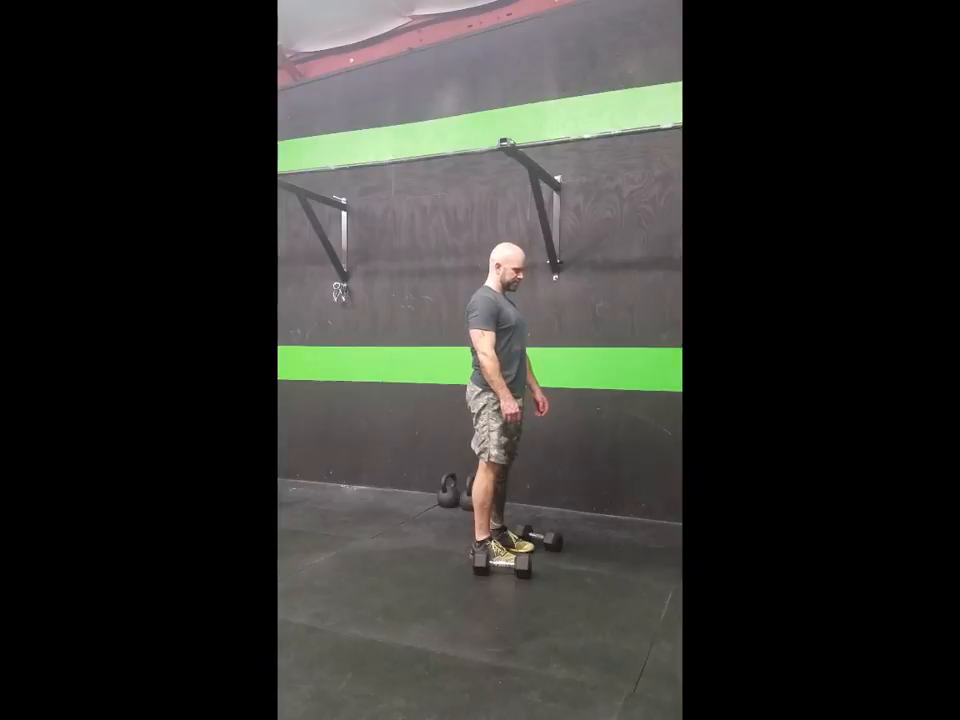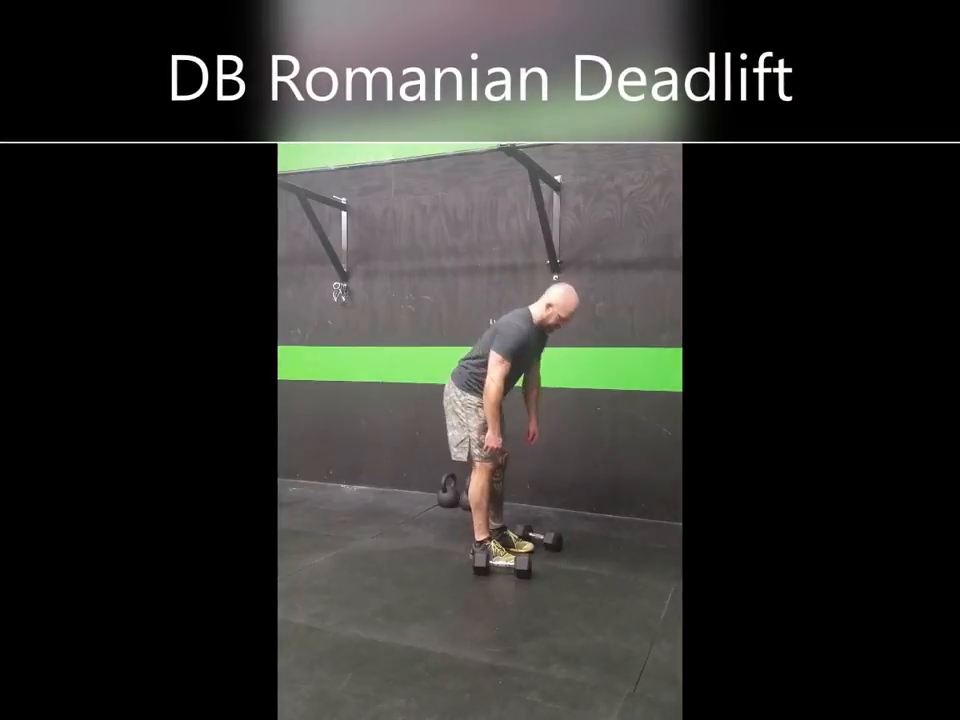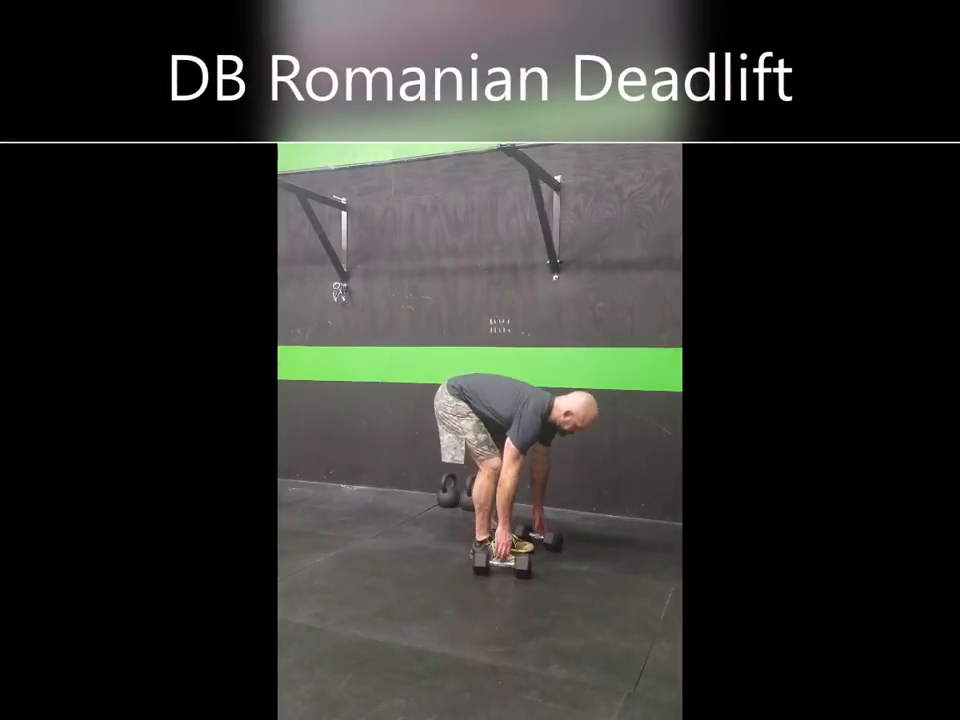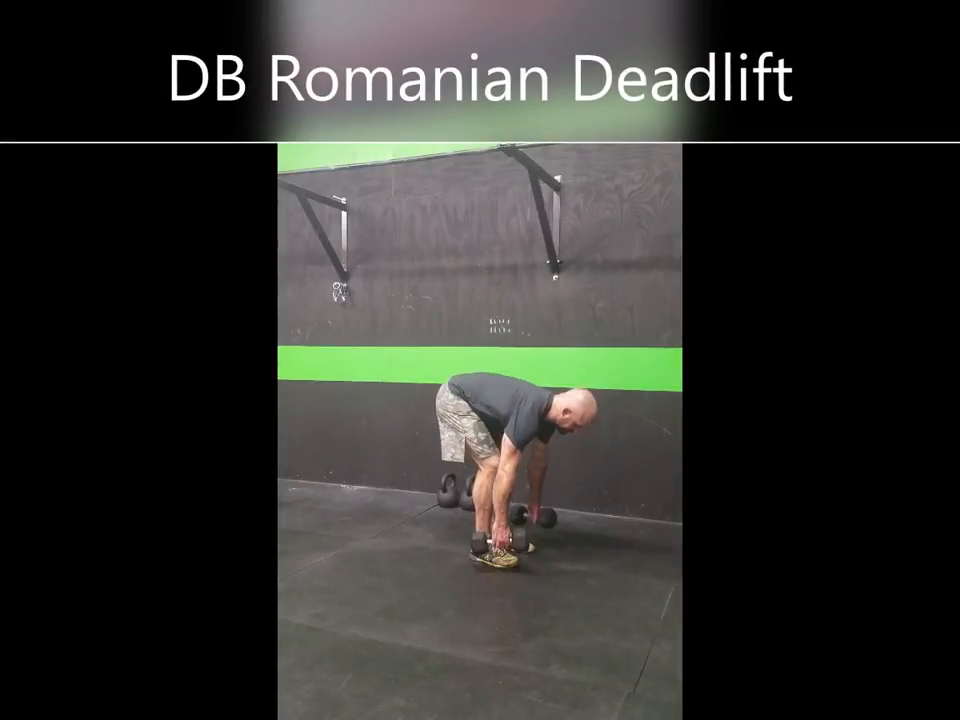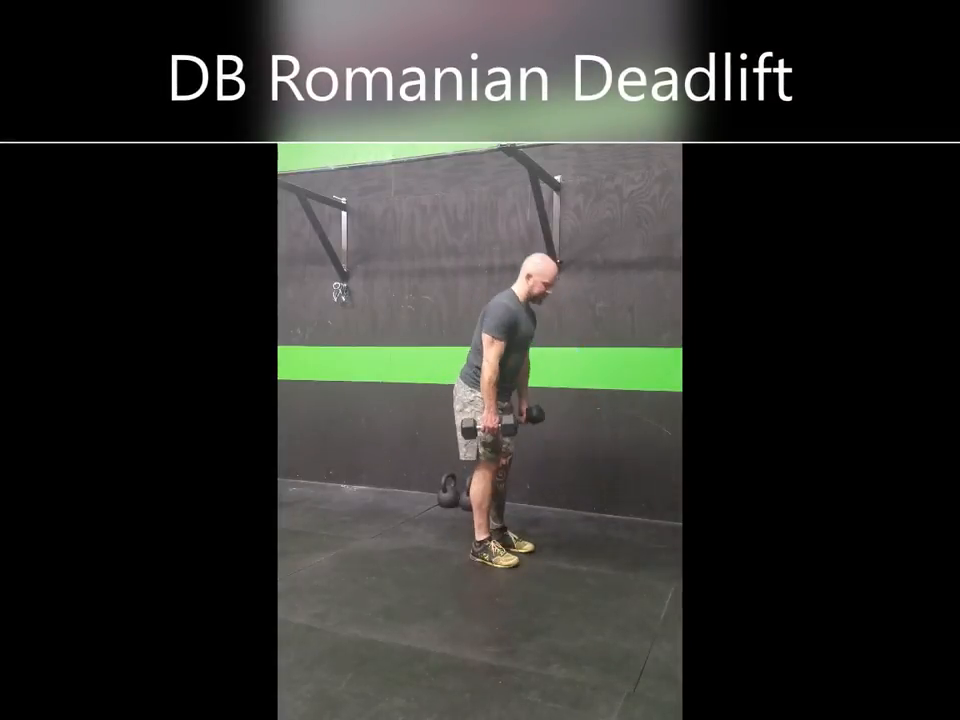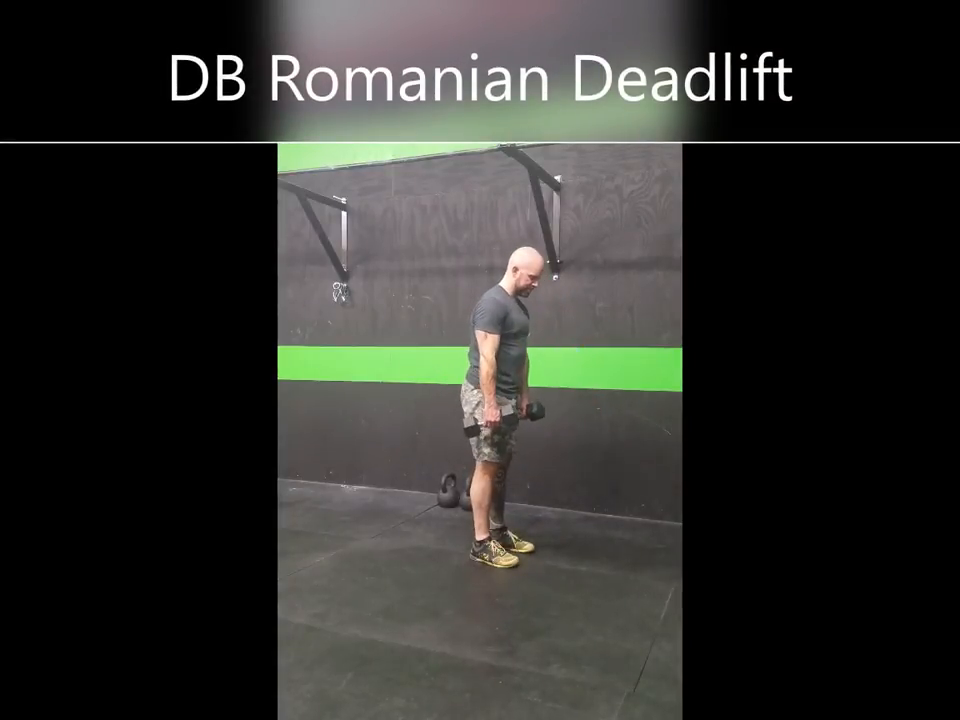
dt=0.7s
person 1, frame 1
left shoulder: (505, 303)
right shoulder: (483, 302)
right elbow: (485, 355)
left wrist: (534, 389)
right wrist: (505, 397)
left hip: (509, 396)
right hip: (491, 397)
left knee: (502, 466)
right knee: (490, 466)
left ankle: (497, 530)
right ankle: (482, 542)
person 1, frame 2
left shoulder: (538, 332)
right shoulder: (516, 328)
left elbow: (531, 377)
right elbow: (494, 380)
left wrist: (533, 419)
right wrist: (493, 431)
left hip: (483, 394)
right hip: (466, 393)
left knee: (497, 462)
right knee: (484, 463)
left ankle: (497, 530)
right ankle: (481, 542)
person 1, frame 3
left shoulder: (547, 414)
right shoulder: (532, 416)
left elbow: (540, 464)
right elbow: (508, 475)
left wrist: (538, 509)
right wrist: (504, 528)
left hip: (473, 402)
right hip: (454, 400)
left knee: (502, 463)
right knee: (491, 465)
left ankle: (498, 533)
right ankle: (482, 543)
person 1, frame 4
left shoulder: (547, 410)
right shoulder: (528, 414)
left elbow: (539, 460)
right elbow: (506, 471)
left wrist: (535, 503)
right wrist: (500, 523)
left hip: (478, 404)
right hip: (456, 399)
left knee: (505, 464)
right knee: (491, 465)
left ankle: (498, 533)
right ankle: (484, 544)
person 1, frame 5
left shoulder: (528, 313)
right shoulder: (503, 308)
left elbow: (522, 360)
right elbow: (490, 363)
left wrist: (523, 400)
right wrist: (489, 411)
left hip: (500, 395)
right hip: (476, 393)
left knee: (502, 463)
right knee: (487, 465)
left ankle: (498, 531)
right ankle: (481, 543)
person 1, frame 6
left shoulder: (518, 306)
right shoulder: (493, 303)
right elbow: (487, 358)
left wrist: (523, 395)
right wrist: (490, 405)
left hip: (507, 397)
right hip: (485, 395)
left knee: (501, 465)
right knee: (487, 466)
left ankle: (498, 530)
right ankle: (481, 543)
